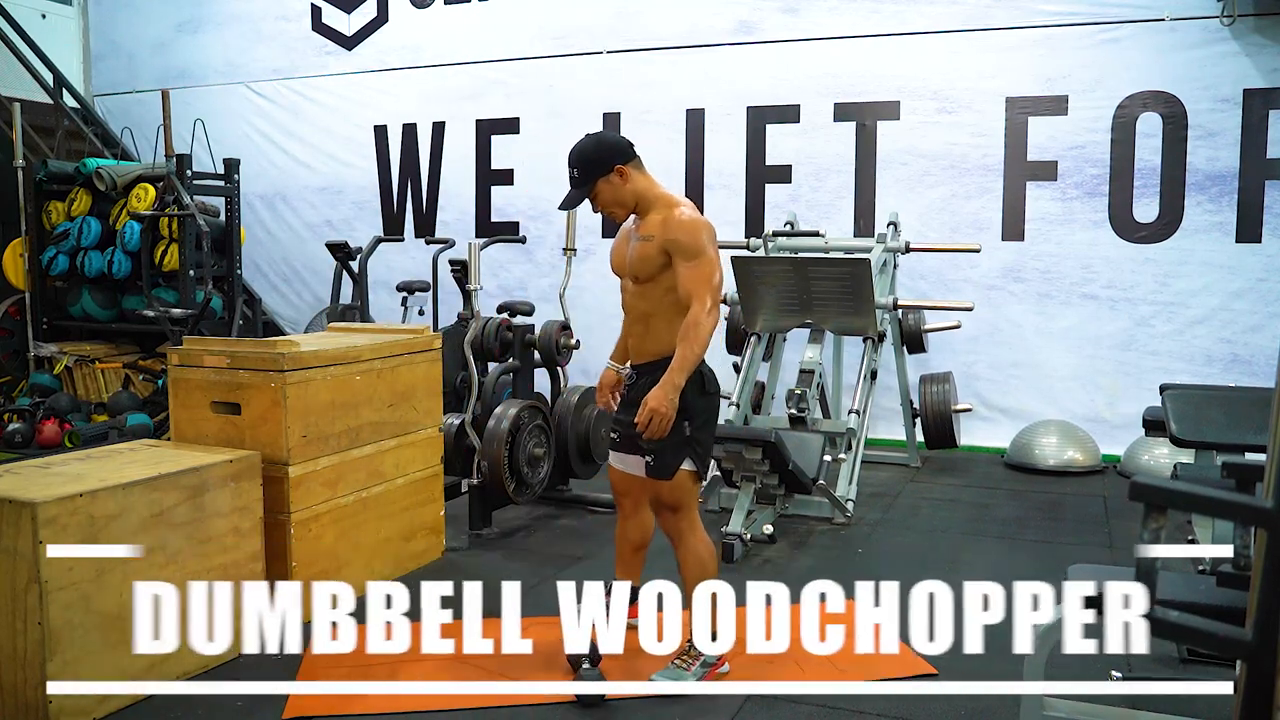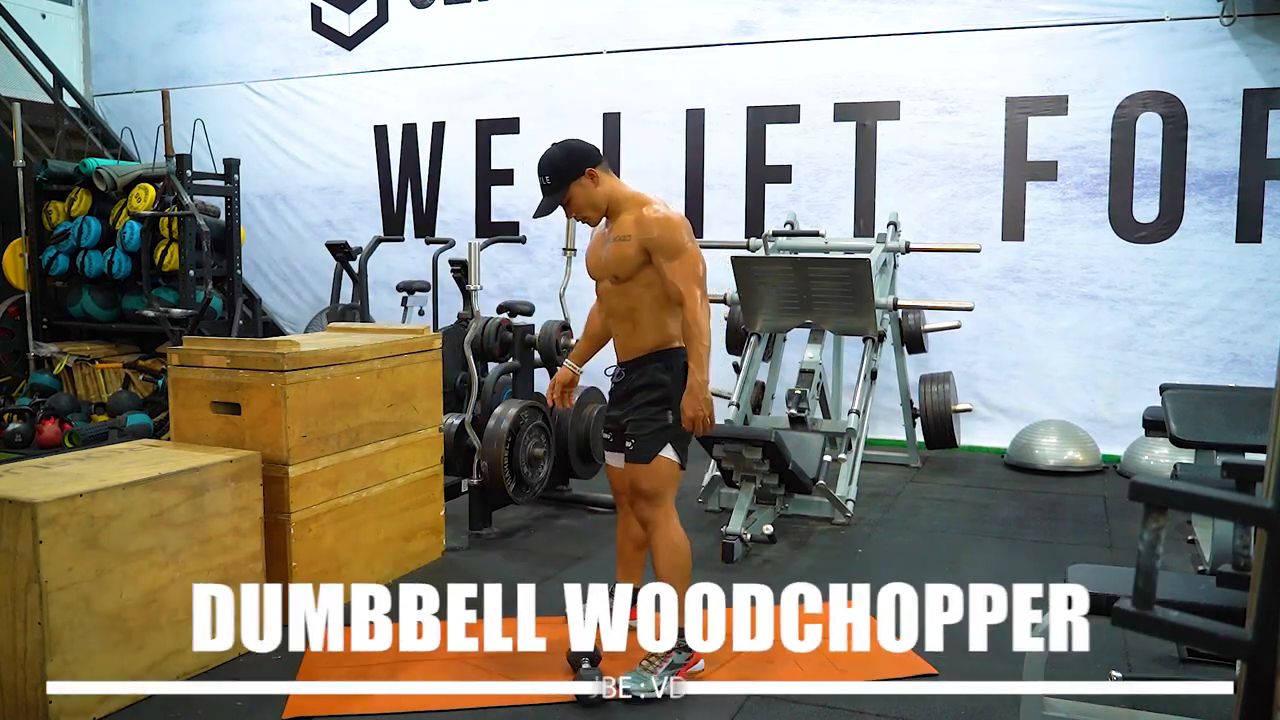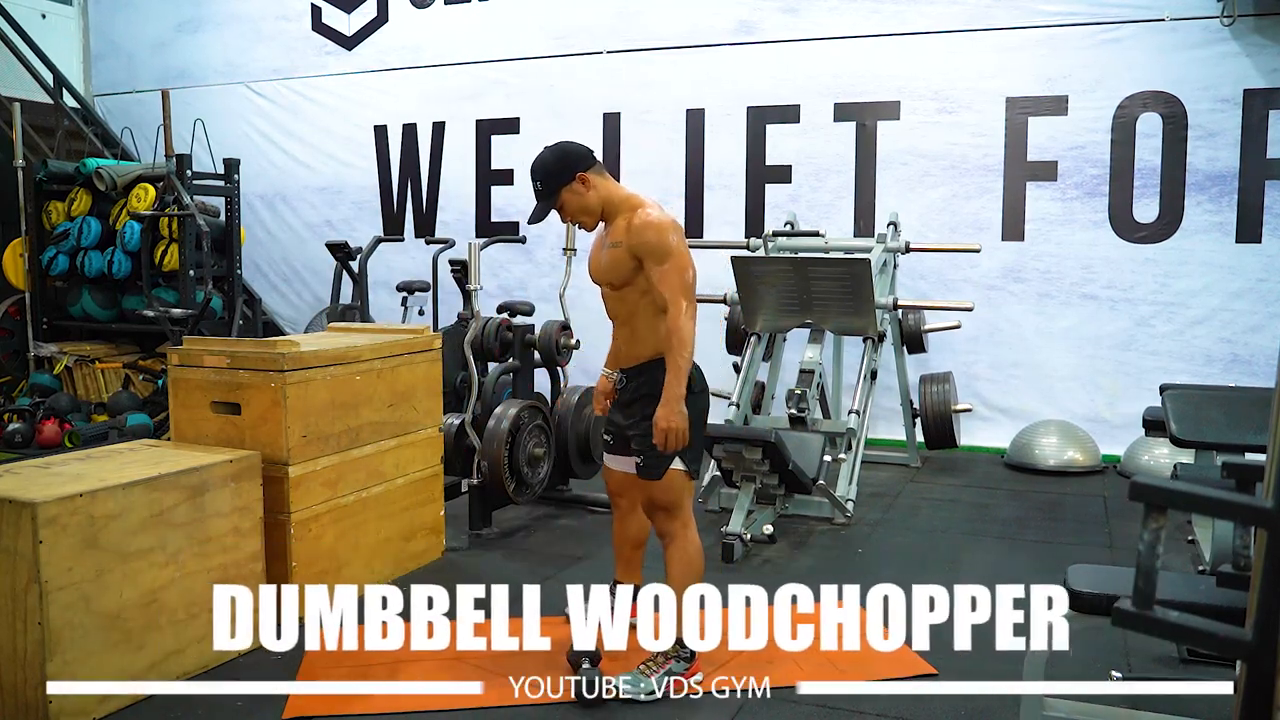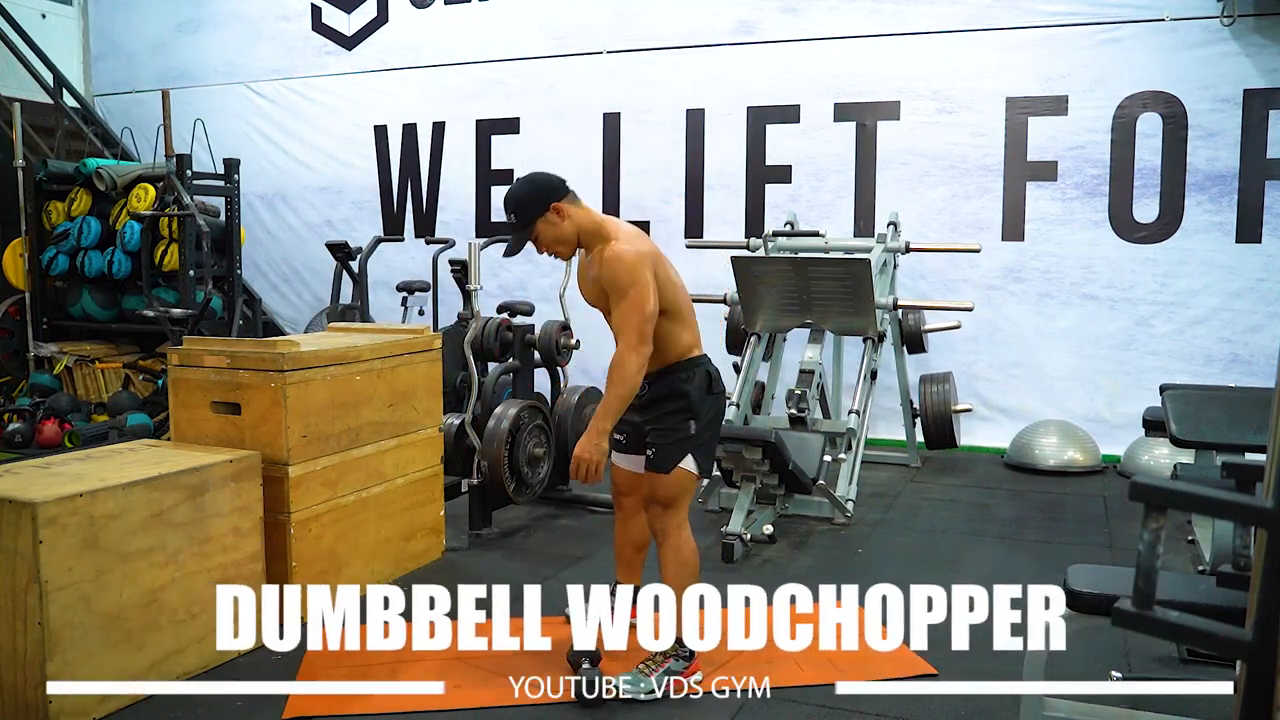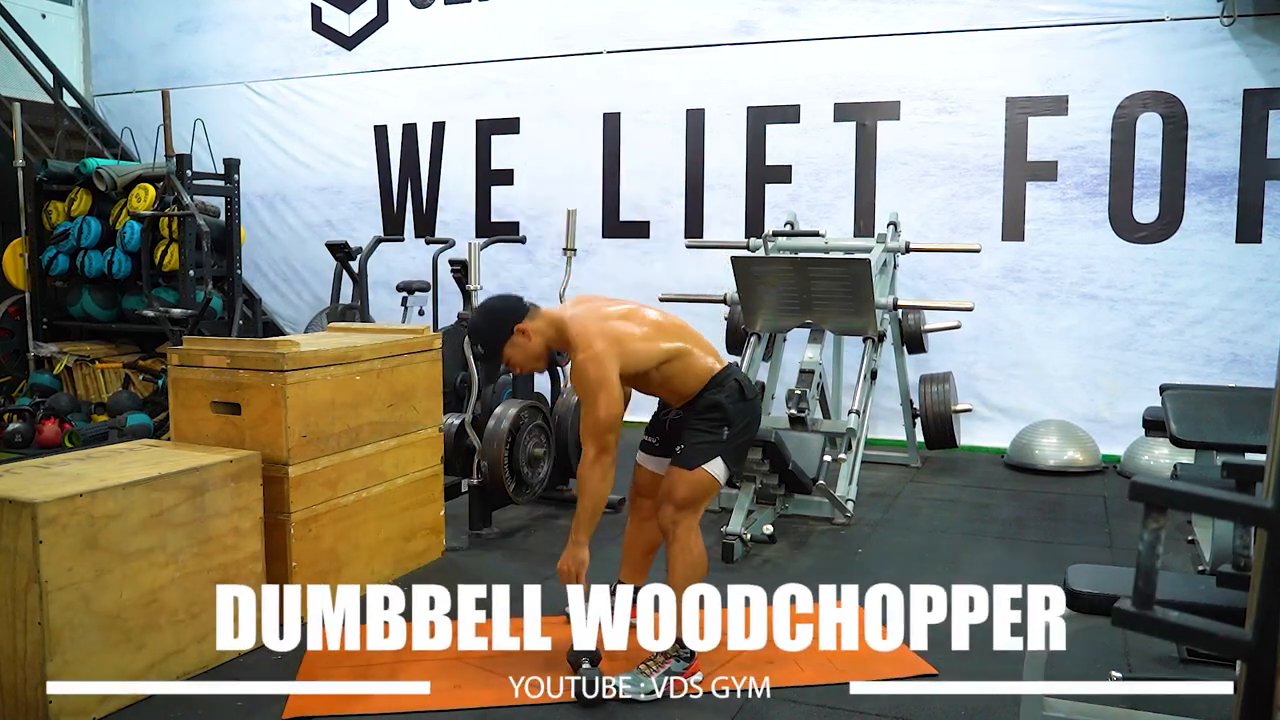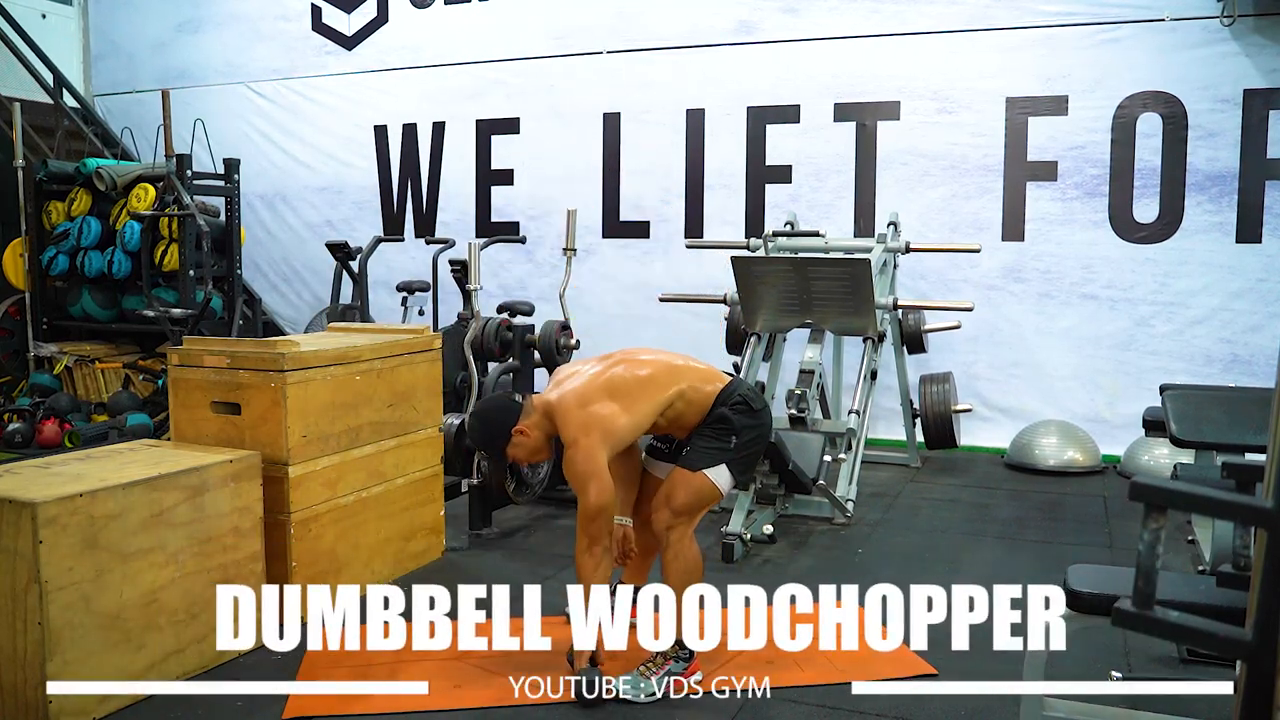
dt=0.3s
person 1, frame 1
left shoulder: (683, 223)
right shoulder: (629, 229)
left elbow: (702, 310)
left wrist: (669, 386)
right wrist: (616, 365)
left hip: (676, 388)
right hip: (639, 380)
left knee: (677, 514)
right knee: (629, 497)
left ankle: (707, 647)
right ankle: (624, 600)
person 1, frame 2
left shoulder: (658, 221)
right shoulder: (601, 233)
left elbow: (694, 303)
left wrist: (697, 385)
right wrist: (573, 363)
left hip: (663, 378)
right hip: (625, 376)
left knee: (652, 506)
right knee: (627, 498)
left ankle: (681, 644)
right ankle: (626, 602)
person 1, frame 3
left shoulder: (651, 225)
right shoulder: (607, 232)
left elbow: (679, 313)
left wrist: (673, 398)
right wrist: (609, 373)
left hip: (664, 386)
right hip: (632, 381)
left knee: (669, 515)
right knee: (624, 496)
left ankle: (681, 654)
right ankle: (625, 600)
person 1, frame 4
left shoulder: (622, 254)
right shoulder: (590, 253)
left elbow: (634, 349)
left wrist: (597, 433)
right wrist: (609, 416)
left hip: (685, 386)
right hip: (648, 385)
left knee: (667, 512)
right knee: (627, 497)
left ankle: (679, 654)
right ankle: (624, 602)
person 1, frame 5
left shoulder: (591, 351)
right shoulder: (568, 316)
left elbow: (599, 456)
left wrist: (577, 545)
right wrist: (602, 439)
left hip: (724, 402)
right hip: (685, 399)
left knee: (677, 513)
right knee: (642, 499)
left ankle: (681, 656)
right ankle: (627, 604)
person 1, frame 6
left shoulder: (582, 441)
right shoulder: (562, 384)
left elbow: (593, 545)
right wrist: (622, 518)
left hip: (737, 415)
right hip: (698, 412)
left knee: (670, 518)
right knee: (643, 506)
left ankle: (680, 656)
